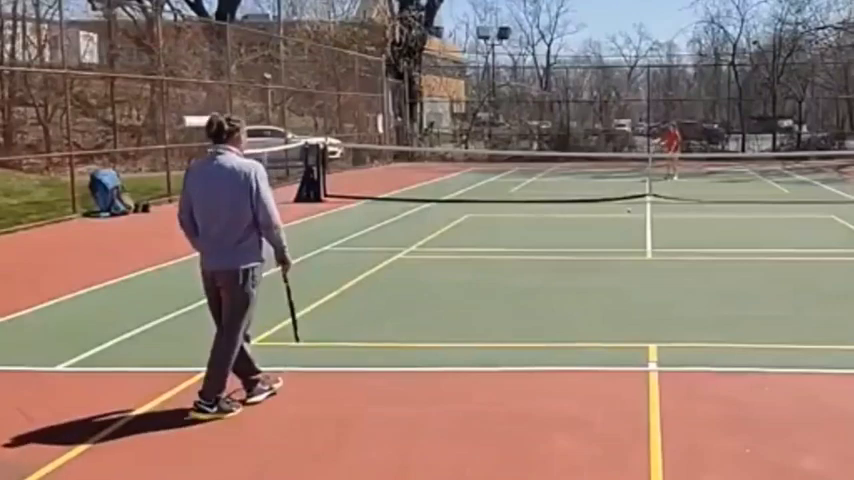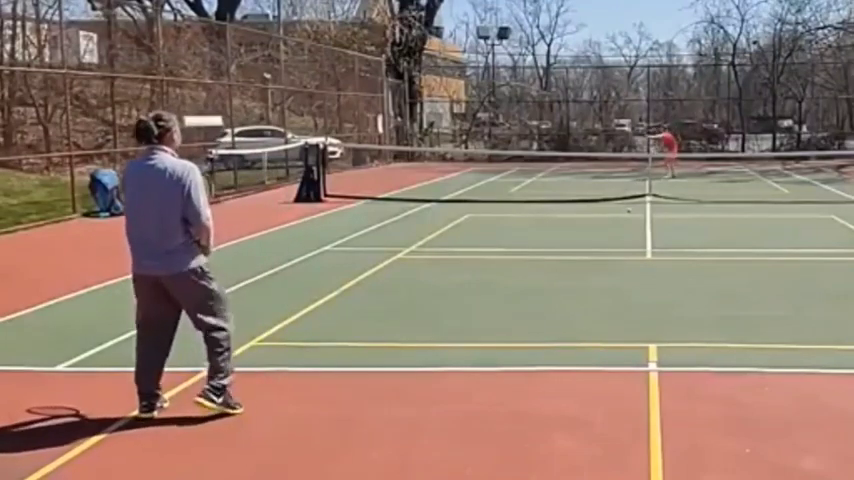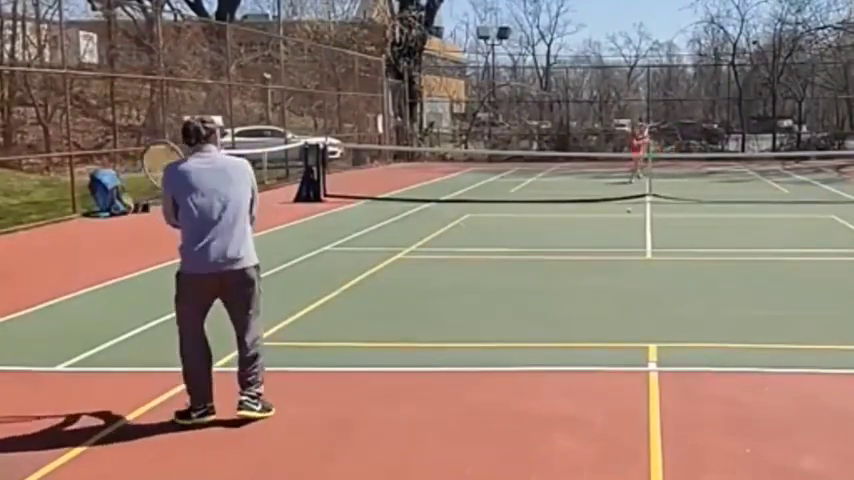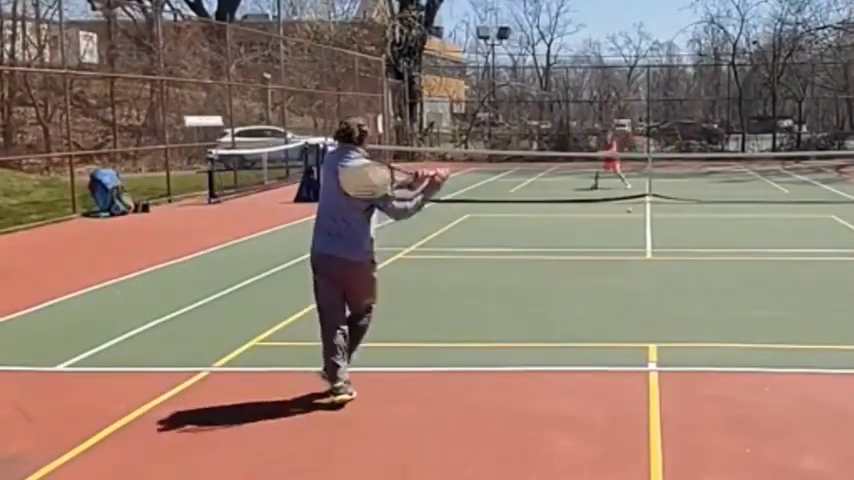
dt=1s
person 1, frame 1
left shoulder: (194, 171)
right shoulder: (250, 169)
left elbow: (185, 219)
right elbow: (269, 219)
right wrist: (281, 251)
left hip: (210, 264)
right hip: (240, 262)
left knee: (228, 328)
right knee: (231, 332)
left ankle: (254, 381)
right ankle: (209, 399)
person 1, frame 2
left shoulder: (129, 172)
right shoulder: (184, 171)
left elbow: (136, 216)
right elbow: (202, 222)
right wrist: (205, 246)
left hip: (144, 268)
right hip: (183, 265)
left knee: (151, 333)
right knee: (217, 321)
left ankle: (148, 398)
right ankle: (217, 388)
person 1, frame 3
left shoulder: (175, 172)
right shoulder: (241, 167)
left elbow: (171, 218)
left hip: (196, 267)
right hip: (240, 263)
left knee: (192, 336)
right knee: (248, 333)
left ankle: (201, 405)
right ankle: (251, 396)
person 1, frame 4
left shoulder: (330, 160)
right elbow: (398, 211)
left wrist: (415, 184)
right wrist: (430, 188)
left hip: (322, 253)
right hip: (355, 256)
left knee: (332, 319)
right knee: (361, 313)
left ankle: (338, 379)
right ankle: (336, 371)
